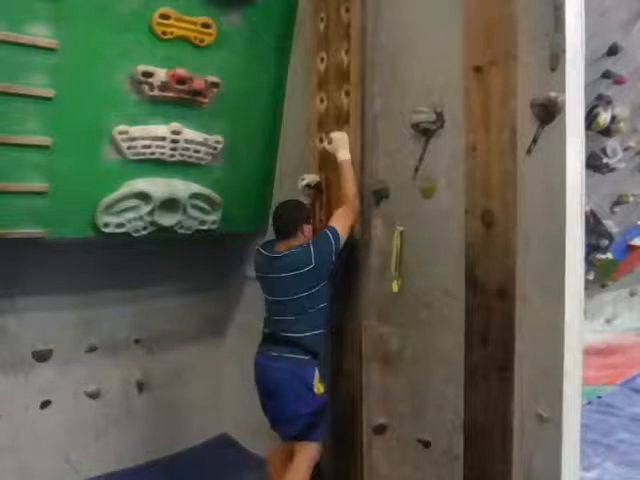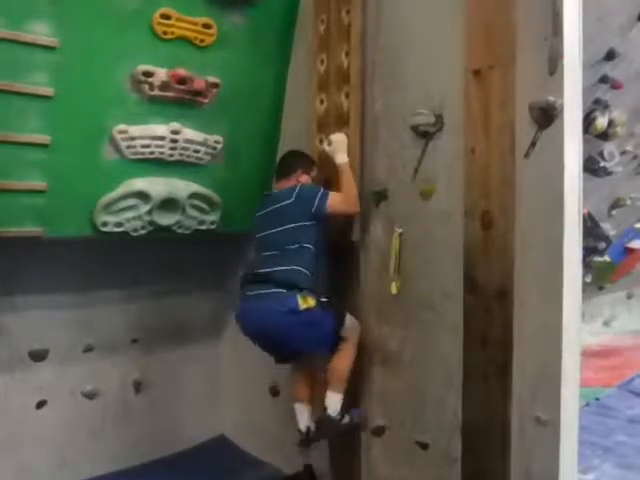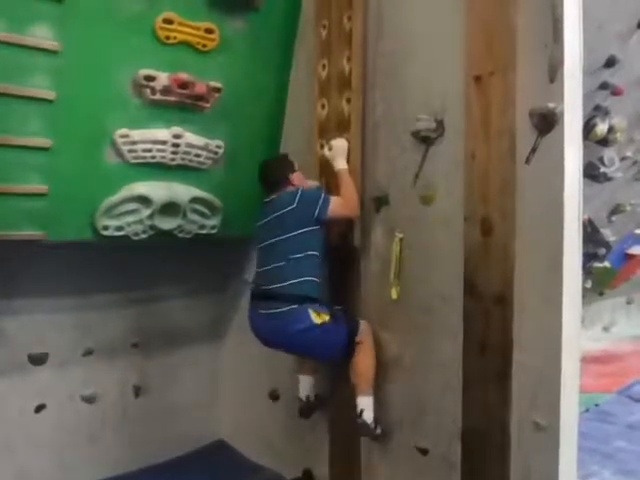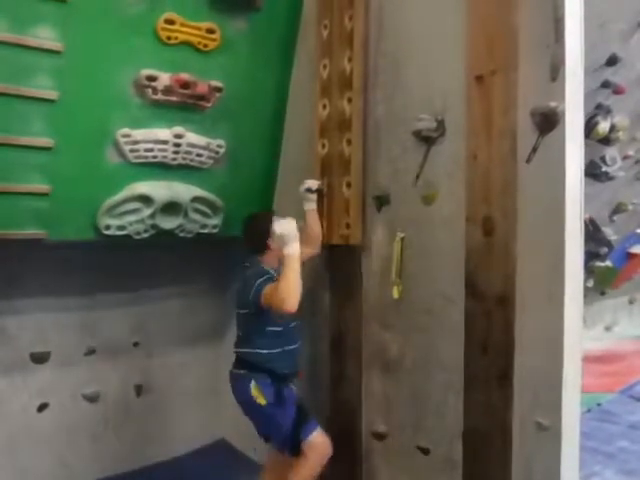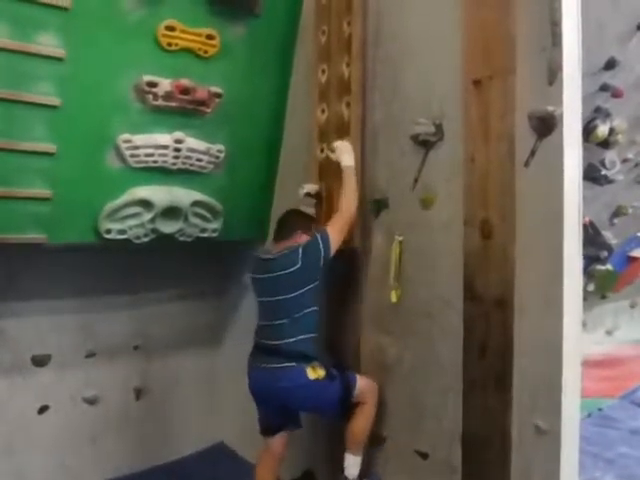
dt=1s
person 1, frame 1
left shoulder: (263, 256)
right shoulder: (315, 256)
left elbow: (286, 233)
right elbow: (350, 209)
right wrist: (343, 155)
left hip: (266, 361)
right hip: (298, 366)
left knee: (286, 440)
right knee: (307, 449)
person 1, frame 2
left shoulder: (265, 205)
right shoulder: (301, 195)
right elbow: (351, 205)
right wrist: (341, 157)
left hip: (248, 307)
right hip: (280, 303)
left knee: (304, 355)
right knee: (350, 331)
left ankle: (307, 426)
right ankle: (333, 412)
person 1, frame 3
left shoulder: (267, 212)
right shoulder: (303, 199)
right elbow: (352, 208)
left wrist: (313, 192)
right wrist: (339, 162)
left hip: (260, 319)
right hip: (292, 317)
left knee: (313, 331)
right knee: (362, 334)
left ankle: (306, 397)
right ankle: (366, 414)
person 1, frame 4
left shoulder: (266, 270)
right shoulder: (261, 278)
left elbow: (314, 246)
right elbow: (288, 304)
left wrist: (310, 204)
right wrist: (291, 248)
left hip: (268, 382)
right hip: (261, 385)
left knee: (285, 452)
right knee: (317, 452)
person 1, frame 5
left shoulder: (260, 264)
right shoulder: (304, 259)
right elbow: (346, 214)
left wrist: (304, 207)
right wrist: (347, 161)
left hip: (261, 373)
right hip: (293, 375)
left knee: (273, 447)
right knee: (368, 391)
